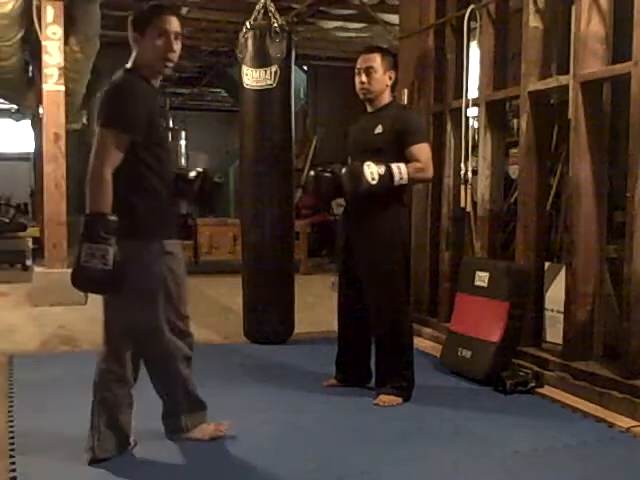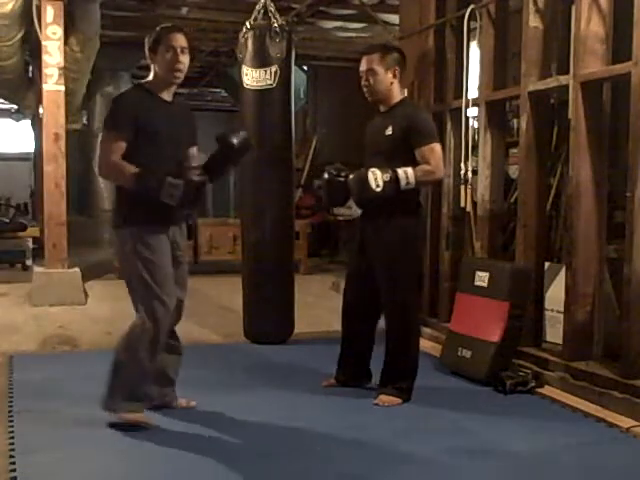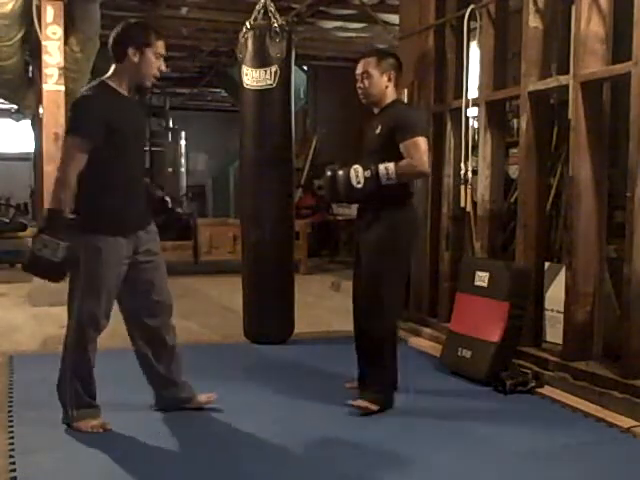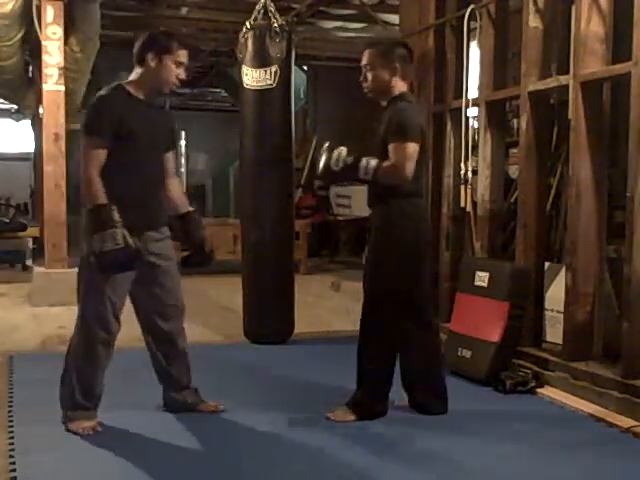
dt=1s
person 1, frame 1
left shoulder: (135, 91)
right shoulder: (130, 92)
right elbow: (101, 169)
right wrist: (96, 231)
left hip: (132, 234)
right hip: (147, 238)
left knee: (123, 339)
right knee: (167, 333)
left ankle: (106, 438)
right ankle: (185, 419)
person 1, frame 2
left shoulder: (184, 114)
right shoulder: (129, 103)
right elbow: (108, 164)
left wrist: (215, 165)
right wrist: (153, 185)
left hip: (172, 223)
right hip: (139, 223)
left knee: (170, 309)
right knee: (155, 310)
left ankle: (159, 390)
right ankle: (123, 398)
person 1, frame 3
left shoulder: (133, 106)
right shoulder: (93, 102)
right elbow: (69, 172)
left wrist: (155, 200)
right wrist: (57, 225)
left hip: (141, 230)
right hip: (101, 234)
left knee: (156, 313)
right knee: (88, 322)
left ankle: (173, 391)
right ankle: (79, 407)
person 1, frame 4
left shoulder: (161, 117)
right shoulder: (109, 106)
right elbow: (90, 173)
left wrist: (189, 223)
right wrist: (107, 225)
left hip: (155, 233)
right hip: (114, 233)
left knee: (168, 315)
right knee: (98, 322)
left ankle: (180, 394)
right ankle: (79, 407)
person 2, frame 1
left shoulder: (403, 119)
right shoulder: (358, 126)
left elbow: (425, 168)
left wrist: (383, 173)
right wrist: (335, 182)
left hip: (387, 221)
right hip: (355, 219)
left knee: (389, 303)
right knee: (351, 300)
left ankle: (397, 383)
right ankle: (352, 371)
person 2, frame 2
left shoulder: (415, 118)
right shoulder: (374, 123)
left elbow: (434, 170)
left wrist: (389, 178)
right wrist: (348, 183)
left hip: (401, 224)
right hip: (371, 222)
left knee: (399, 305)
right knee: (357, 299)
left ankle: (398, 384)
right ankle: (352, 371)
person 2, frame 3
left shoulder: (404, 116)
right shoulder: (375, 121)
left elbow: (420, 165)
left wrist: (373, 174)
right wrist: (350, 182)
left hip: (392, 220)
right hip: (370, 217)
left knee: (380, 302)
right knee: (365, 300)
left ankle: (379, 389)
right ankle: (371, 375)
person 2, frame 4
left shoulder: (402, 112)
right shoulder: (399, 111)
left elbow: (401, 169)
left wrist: (353, 166)
right wrist: (353, 164)
left hip: (398, 221)
right hip: (404, 221)
left knee: (381, 312)
right knee: (413, 313)
left ankle: (369, 401)
right ankle: (429, 395)
